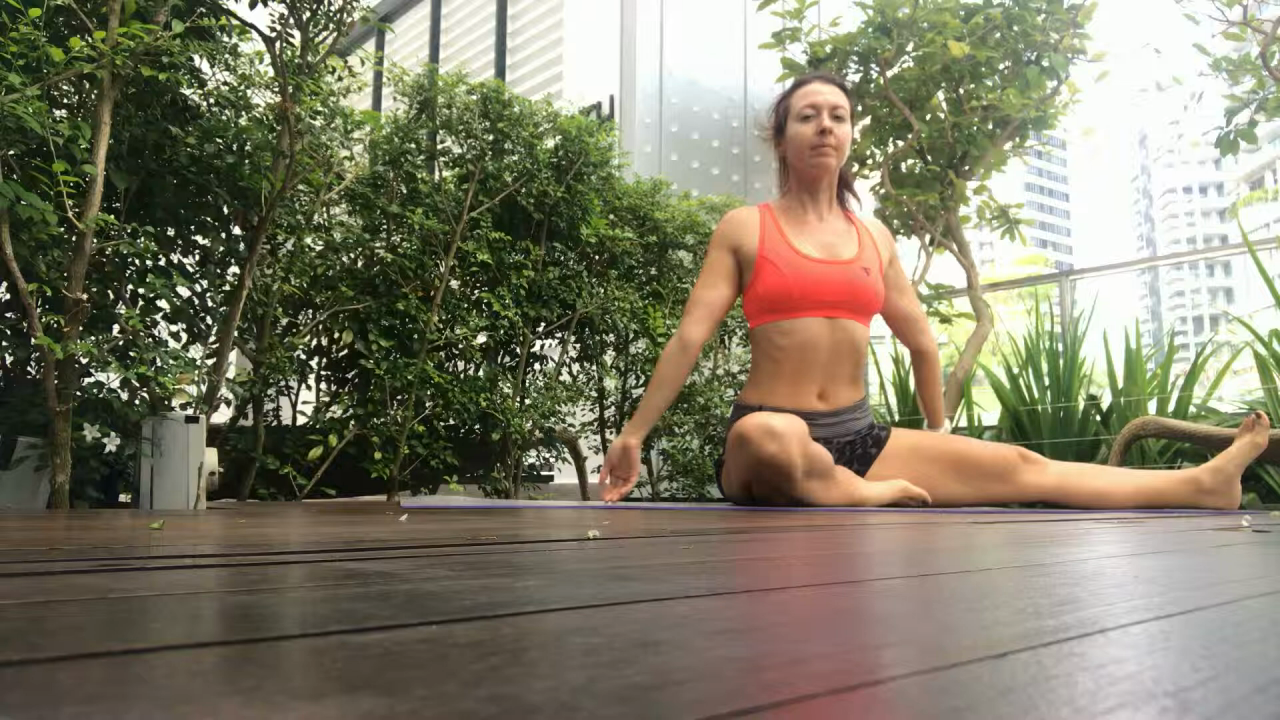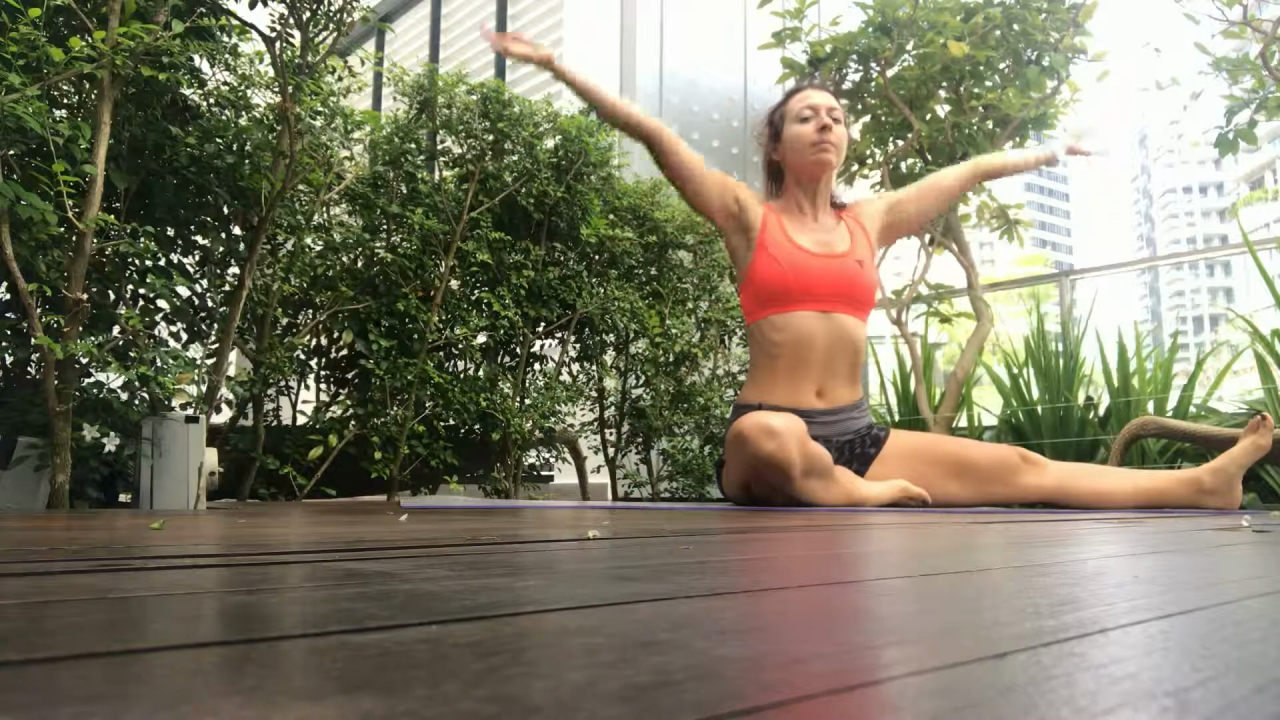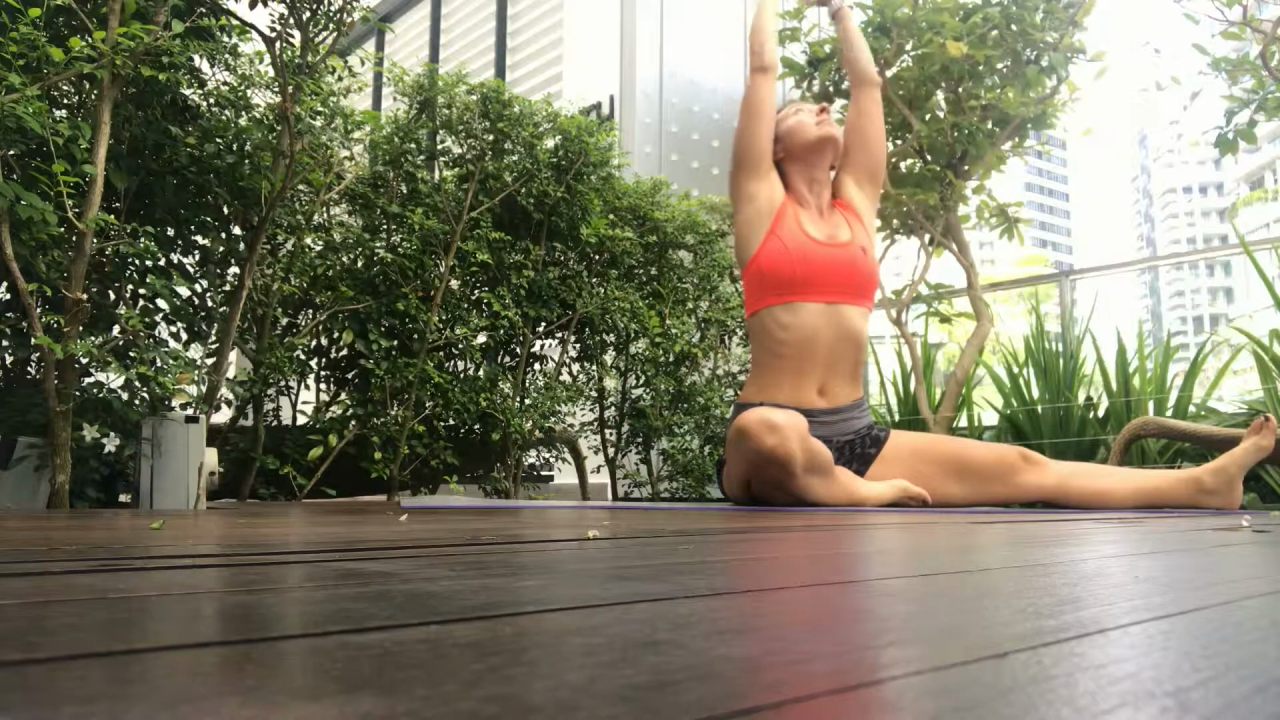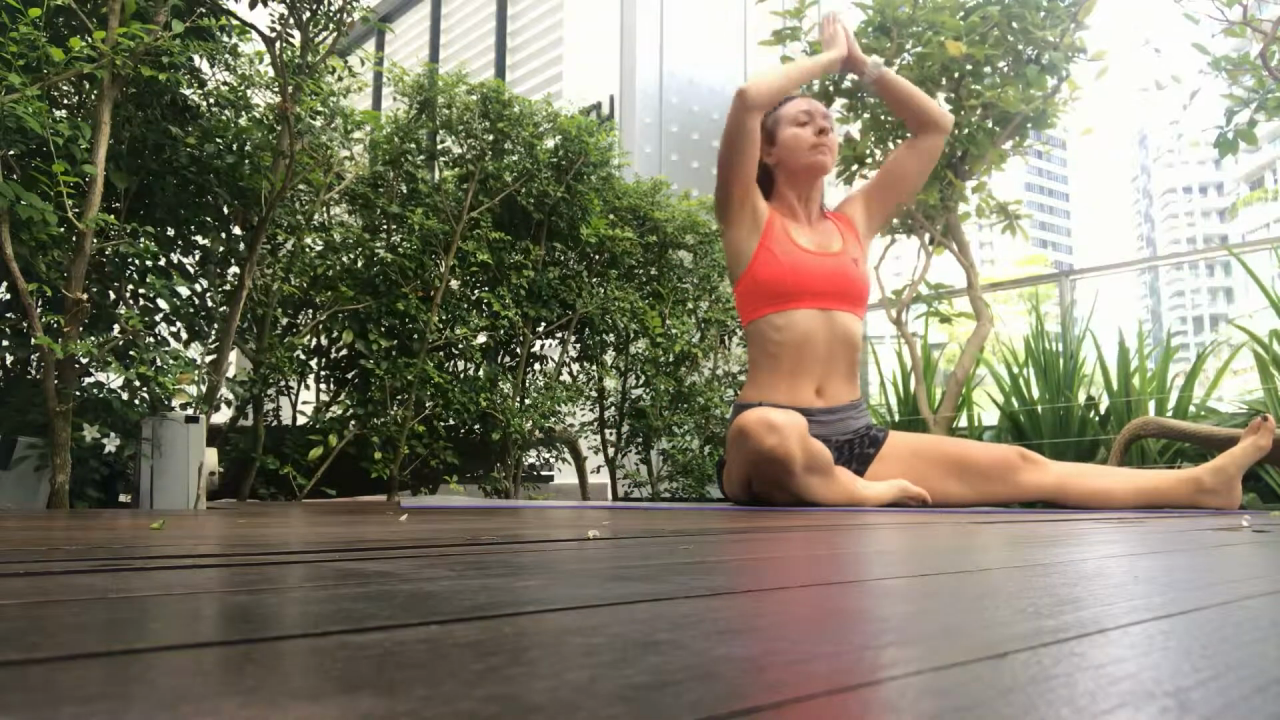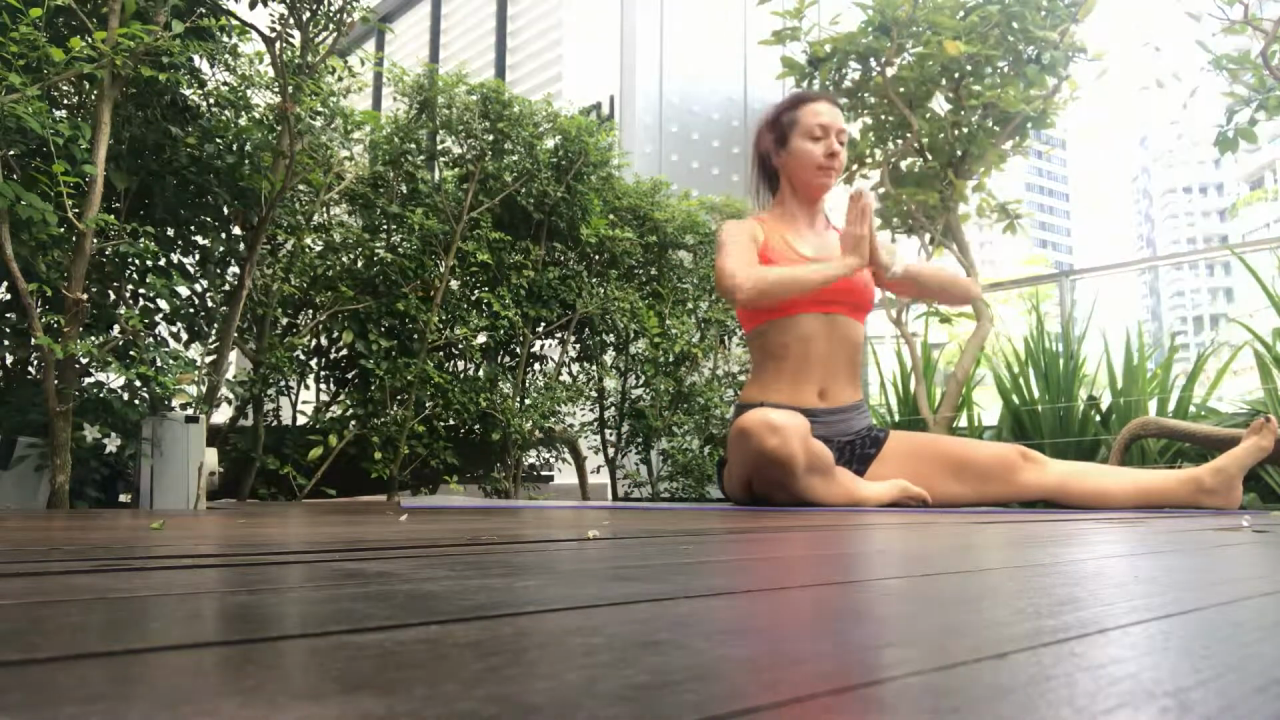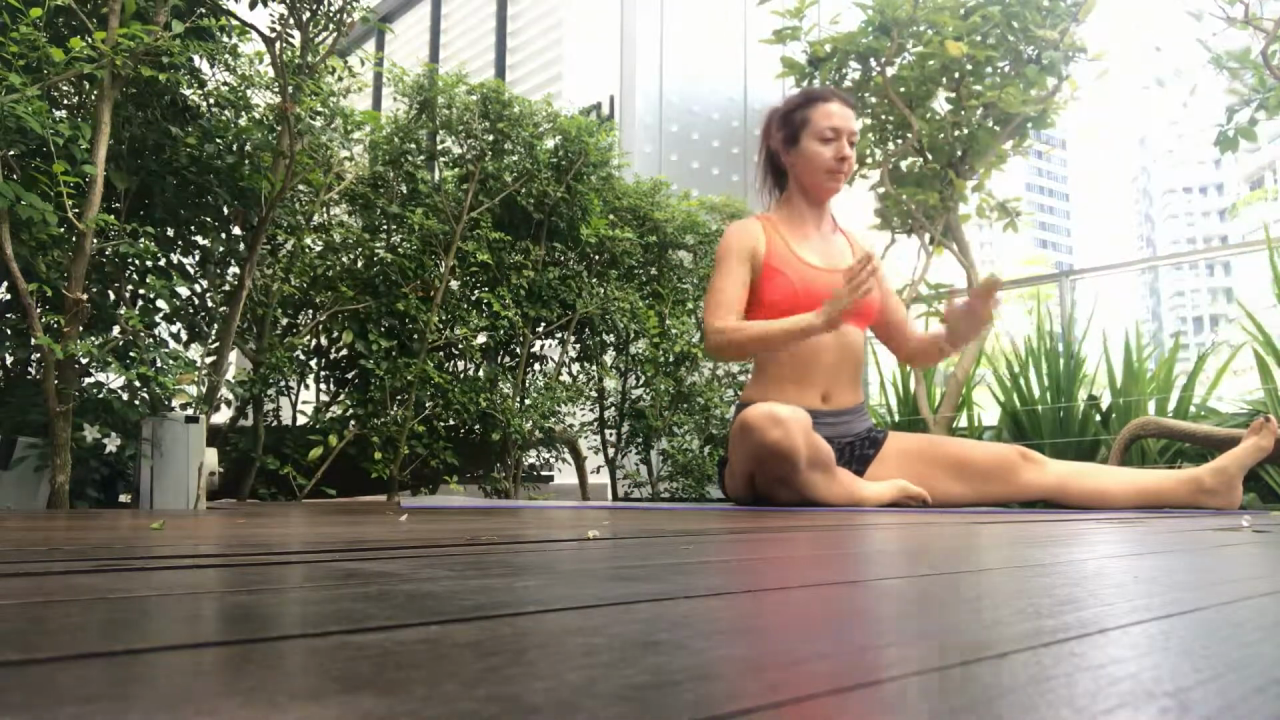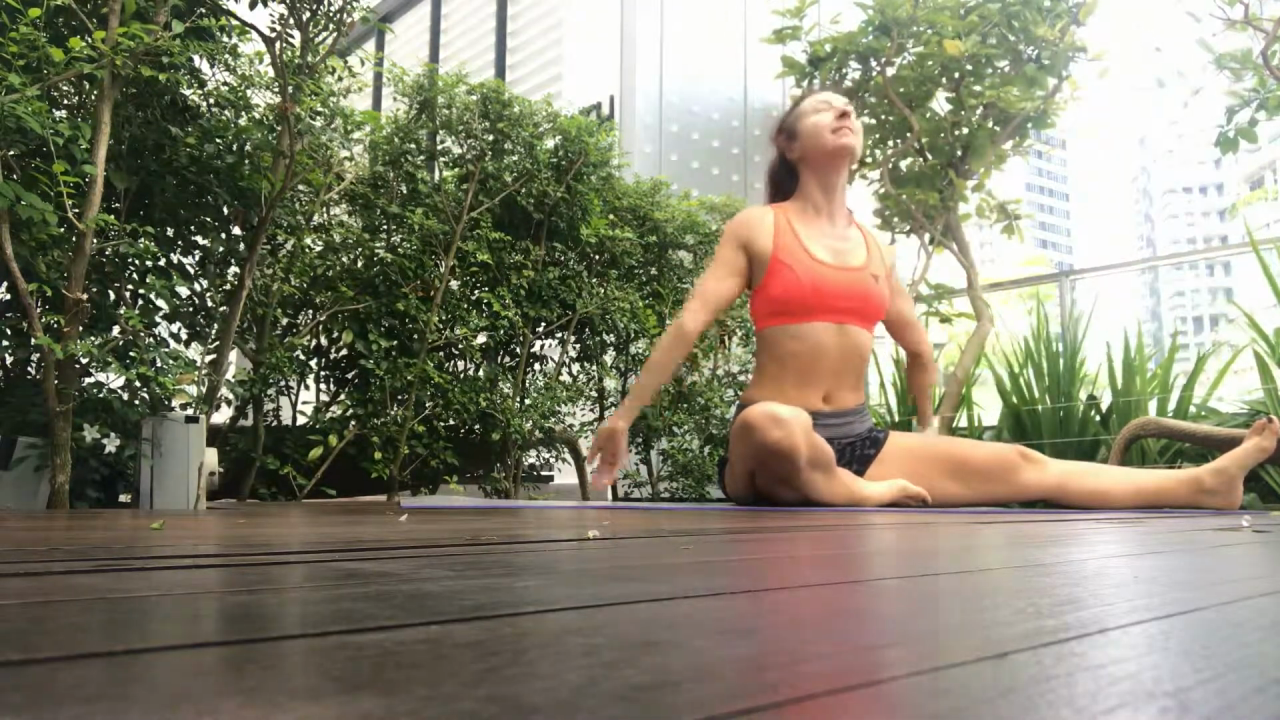
dt=0.7s
person 1, frame 1
left shoulder: (873, 238)
right shoulder: (744, 228)
left elbow: (919, 342)
right elbow: (690, 336)
left wrist: (936, 429)
right wrist: (633, 435)
left hip: (859, 433)
right hip: (767, 439)
left knee: (1020, 466)
right knee: (766, 437)
left ankle: (1199, 485)
right ankle: (867, 498)
person 1, frame 2
left shoulder: (870, 221)
right shoulder: (747, 217)
left elbow: (969, 170)
right elbow: (654, 134)
left wrist: (1048, 152)
right wrist: (554, 64)
left hip: (858, 434)
right hip: (766, 446)
left knee: (1020, 468)
right knee: (768, 437)
left ankle: (1193, 484)
right ankle: (868, 495)
person 1, frame 3
left shoulder: (857, 204)
right shoulder: (762, 203)
left elbow: (867, 83)
right elbow: (762, 71)
left hip: (853, 436)
right hip: (770, 446)
left knee: (1024, 468)
right knee: (766, 432)
right ankle: (861, 496)
person 1, frame 4
left shoulder: (853, 223)
right shoulder: (750, 220)
left elbow: (935, 126)
right elbow: (748, 99)
left wrist: (860, 63)
right wrist: (829, 58)
left hip: (854, 436)
right hip: (772, 442)
left knee: (1021, 467)
right knee: (768, 431)
right ankle: (861, 495)
person 1, frame 5
left shoulder: (857, 241)
right shoulder: (744, 234)
left elbow: (965, 292)
right elbow: (741, 287)
left wrist: (883, 264)
right wrist: (844, 267)
left hip: (854, 436)
right hip: (771, 444)
left knee: (1021, 465)
right knee: (767, 432)
left ankle: (1201, 485)
right ankle: (865, 497)
person 1, frame 6
left shoulder: (857, 248)
right shoulder: (748, 237)
left elbow: (916, 352)
right elbow: (719, 337)
left wrist: (958, 330)
right wrist: (822, 316)
left hip: (856, 437)
right hip: (771, 448)
left knee: (1021, 466)
right knee: (773, 425)
left ankle: (1201, 485)
right ankle: (864, 497)
person 1, frame 7
left shoulder: (873, 242)
right shoulder: (760, 228)
left elbow: (919, 343)
right elbow: (691, 322)
left wrist: (925, 429)
right wrist: (622, 415)
left hip: (863, 437)
right hip: (768, 448)
left knee: (1022, 464)
right knee: (777, 427)
left ankle: (1205, 485)
right ankle: (867, 498)
